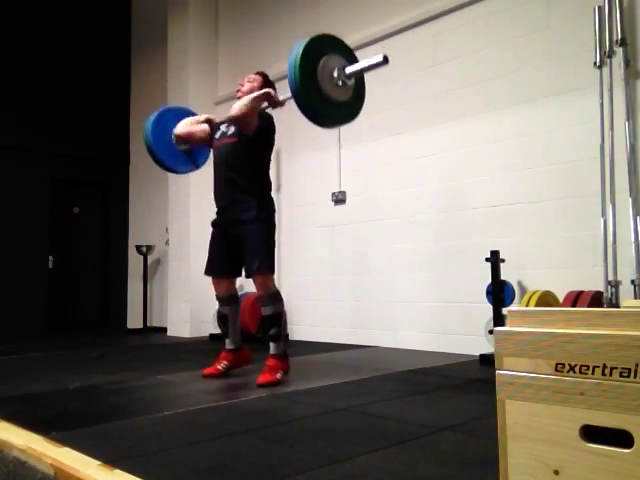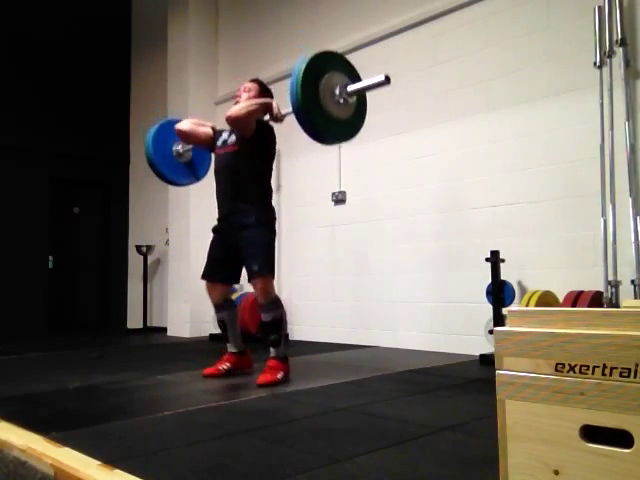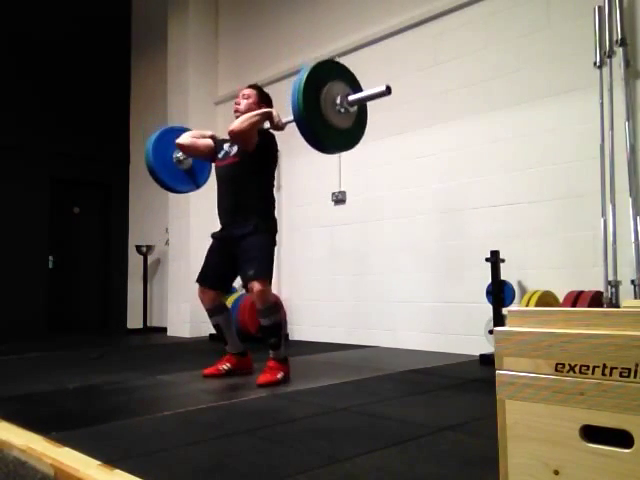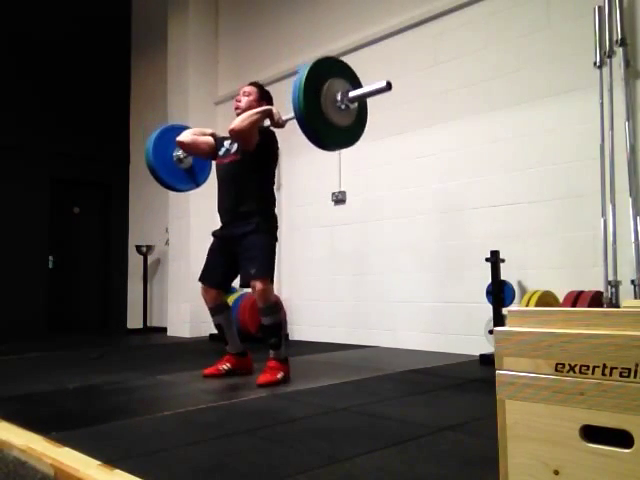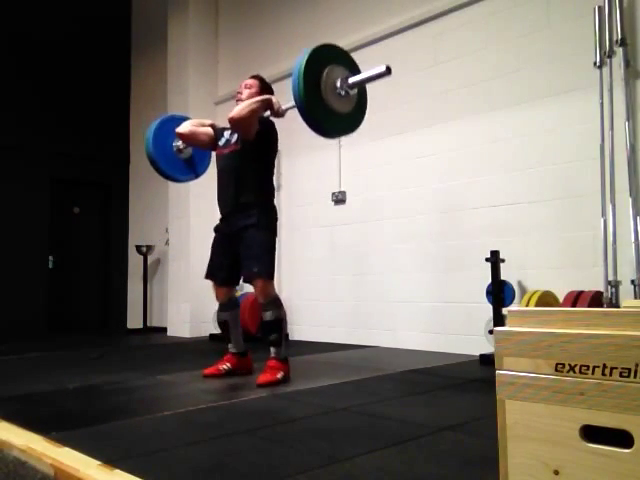
dt=0.1s
person 1, frame 1
left shoulder: (260, 121)
right shoulder: (221, 127)
left elbow: (237, 114)
right elbow: (181, 133)
left wrist: (264, 97)
right wrist: (206, 119)
left hip: (254, 213)
right hip: (225, 214)
left knee: (262, 282)
right knee: (222, 284)
left ankle: (278, 358)
right ankle: (234, 350)
person 1, frame 2
left shoulder: (260, 130)
right shoulder: (222, 135)
left elbow: (233, 117)
right elbow: (183, 128)
left wrist: (265, 107)
right wrist: (210, 127)
left hip: (255, 220)
right hip: (227, 222)
left knee: (262, 286)
right knee: (216, 289)
left ankle: (278, 360)
right ankle: (237, 354)
person 1, frame 3
left shoulder: (263, 140)
right shoulder: (223, 144)
left elbow: (236, 130)
right elbow: (183, 142)
left wrist: (266, 115)
right wrist: (209, 135)
left hip: (256, 229)
right hip: (227, 231)
left knee: (259, 289)
right knee: (208, 293)
left ankle: (278, 361)
right ankle: (237, 355)
person 1, frame 4
left shoulder: (263, 138)
right shoulder: (224, 143)
left elbow: (237, 128)
right elbow: (183, 140)
left wrist: (267, 113)
right wrist: (210, 133)
left hip: (256, 227)
right hip: (228, 229)
left knee: (261, 289)
right knee: (211, 293)
left ankle: (278, 361)
right ankle: (237, 355)
person 1, frame 5
left shoulder: (262, 127)
right shoulder: (224, 133)
left elbow: (237, 117)
right elbow: (183, 132)
left wrist: (266, 104)
right wrist: (210, 124)
left hip: (256, 220)
right hip: (228, 222)
left knee: (262, 286)
right knee: (223, 291)
left ankle: (278, 360)
right ankle: (238, 355)
